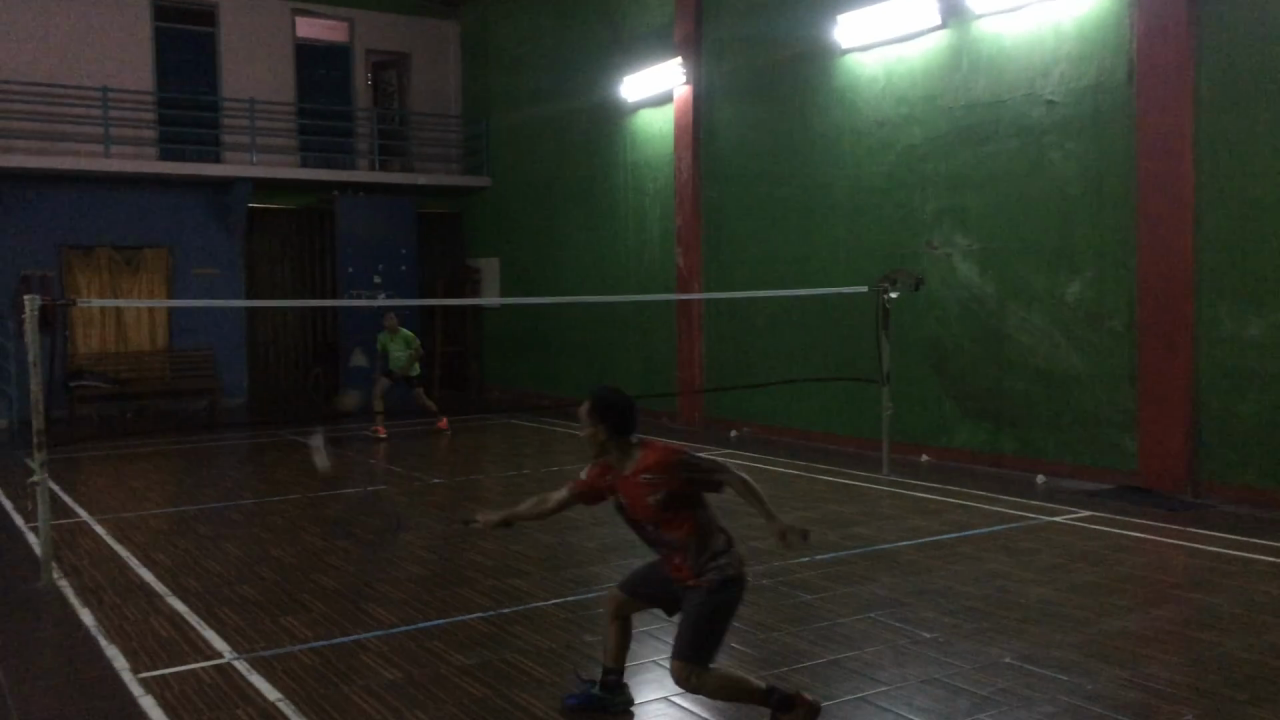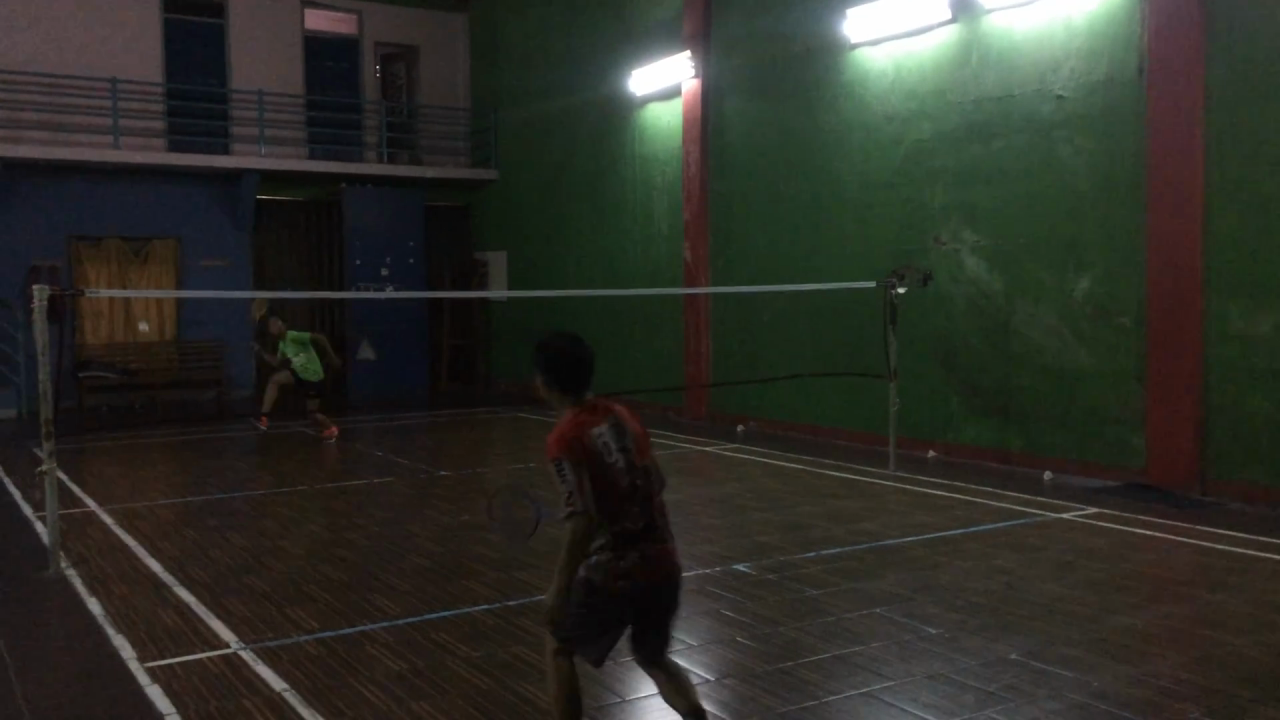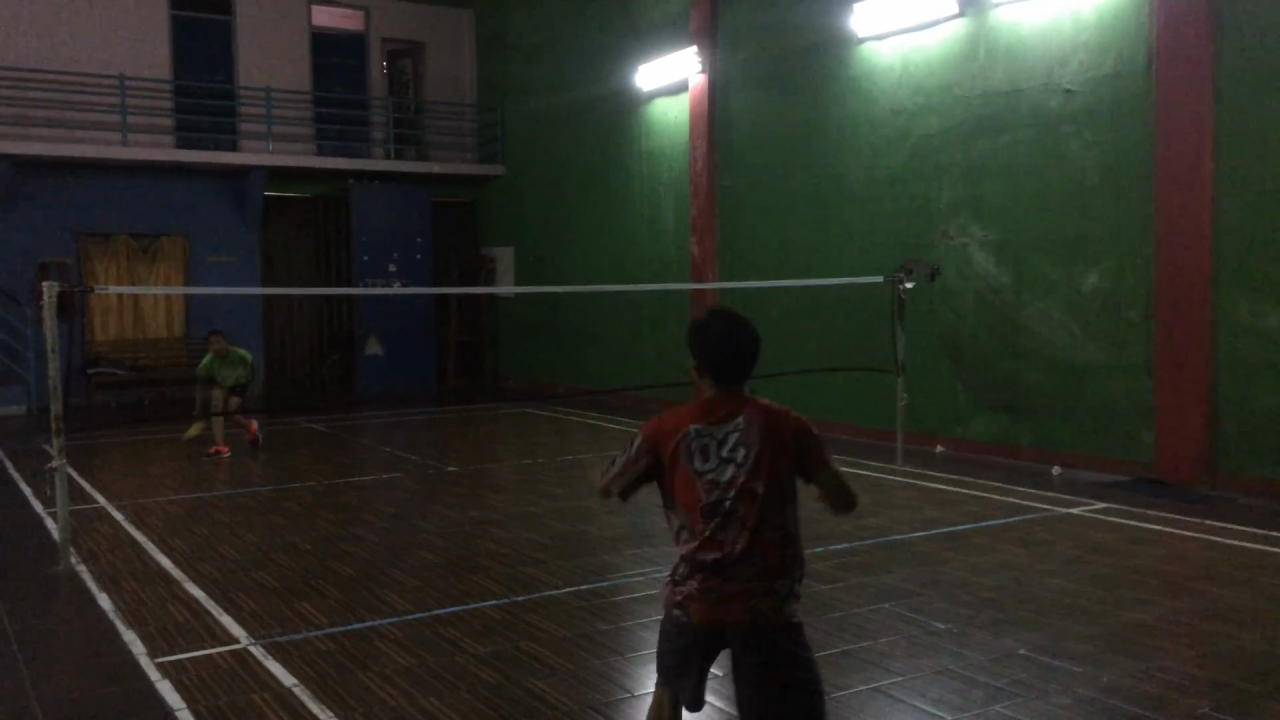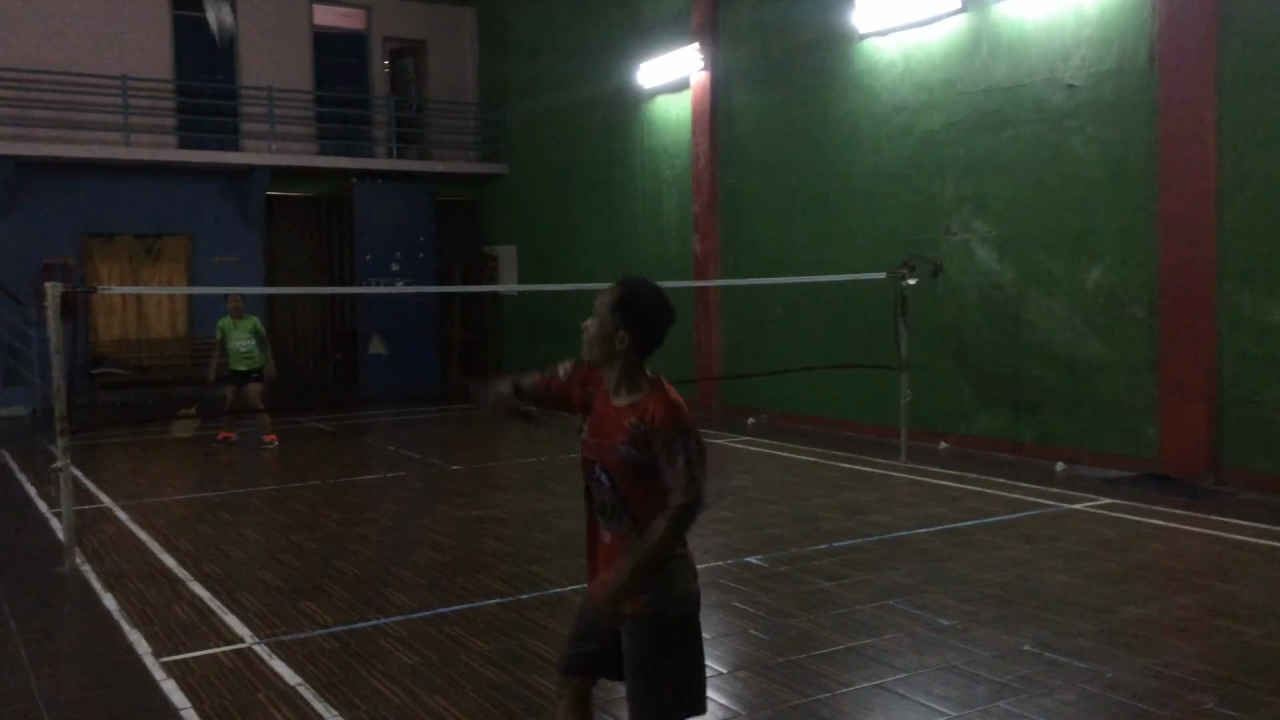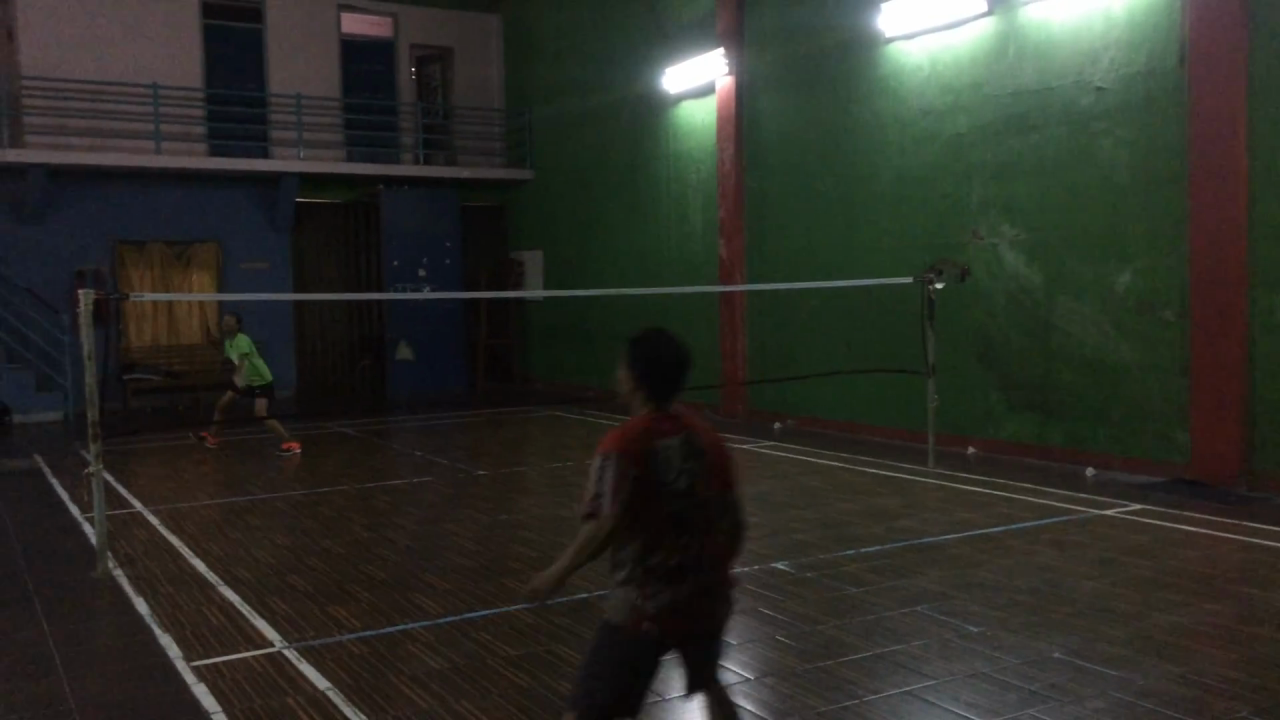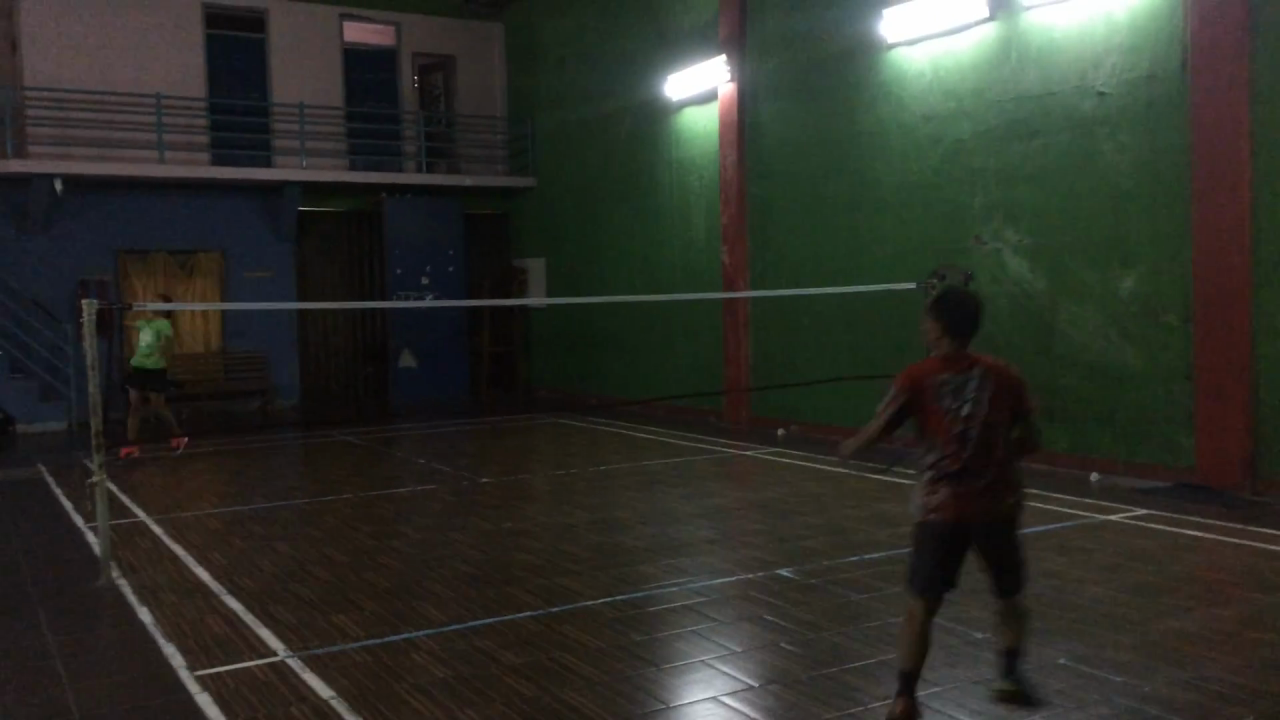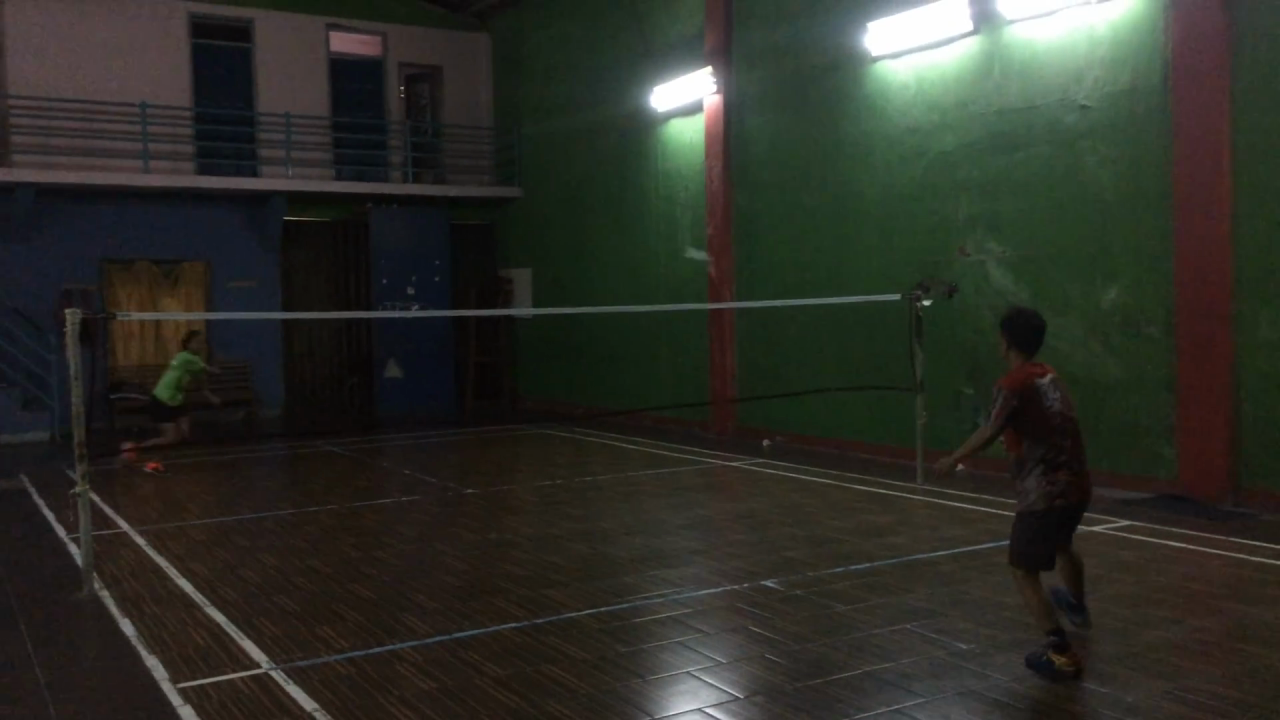
dt=0.7s
person 1, frame 1
left shoulder: (662, 461)
right shoulder: (605, 474)
left elbow: (731, 476)
right elbow: (556, 501)
left wrist: (774, 521)
right wrist: (505, 517)
left hip: (715, 575)
right hip: (680, 567)
left knee: (686, 673)
right knee: (615, 603)
right ankle: (611, 692)
person 1, frame 2
left shoulder: (563, 441)
right shoulder: (622, 418)
left elbow: (583, 520)
left wrist: (560, 587)
left hip: (612, 574)
right hip: (663, 566)
left knee: (559, 651)
right knee: (655, 661)
person 1, frame 3
left shoulder: (666, 430)
right shoulder: (787, 427)
left elbow: (609, 487)
right elbow: (844, 500)
left wrist: (602, 472)
left hip: (691, 598)
right hip: (765, 605)
person 1, frame 4
left shoulder: (664, 416)
right shoulder: (587, 383)
left elbow: (685, 505)
right elbow: (523, 391)
left wrist: (625, 573)
right wrist: (510, 392)
left hip: (657, 597)
right hip: (610, 590)
right knee: (571, 684)
person 1, frame 5
left shoulder: (622, 445)
right shoulder: (709, 440)
left elbow: (604, 528)
right elbow: (734, 526)
left wrist: (555, 576)
left hip: (642, 608)
right hip: (709, 602)
right knee: (709, 685)
person 1, frame 6
left shoulder: (916, 380)
right shoulder: (1004, 376)
left elbow: (874, 433)
right elbow: (1030, 441)
left wrist: (849, 447)
left hip: (939, 508)
right hip: (996, 507)
left knee: (921, 605)
right knee: (1010, 597)
right ankle: (1011, 673)
person 1, frame 7
left shoulder: (1014, 383)
right shoulder: (1051, 376)
left elbow: (991, 430)
left wrist: (950, 461)
left hip: (1044, 491)
right hip: (1076, 484)
left knee: (1025, 570)
right knee: (1061, 545)
left ankle: (1061, 651)
right ankle: (1075, 604)
